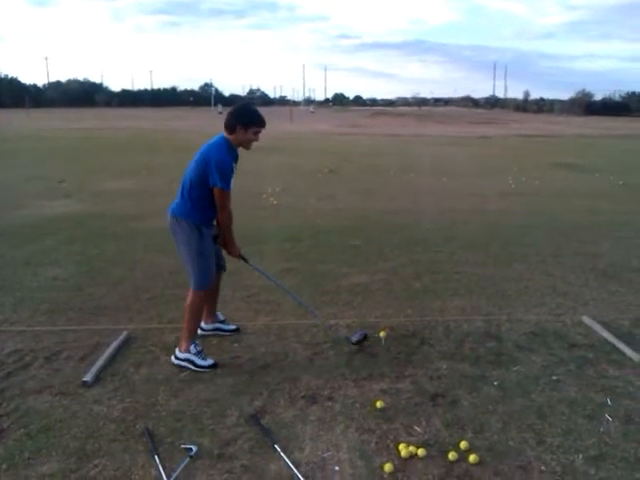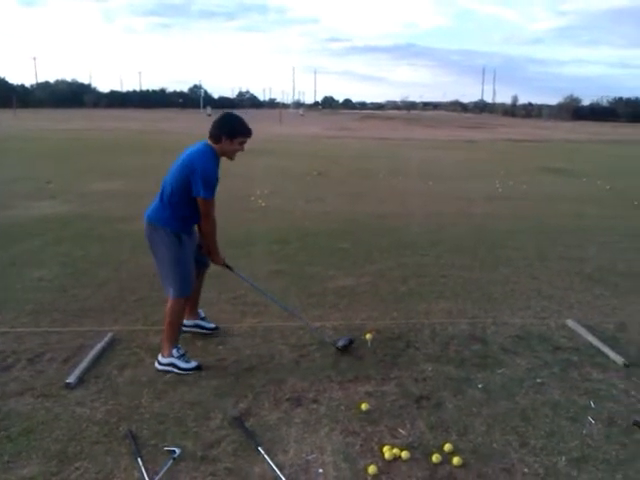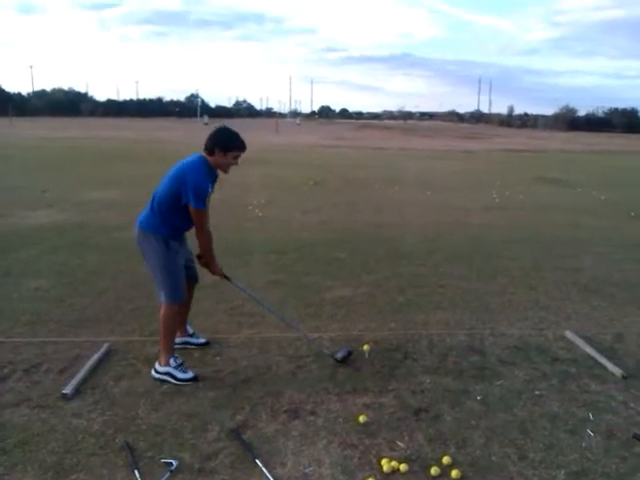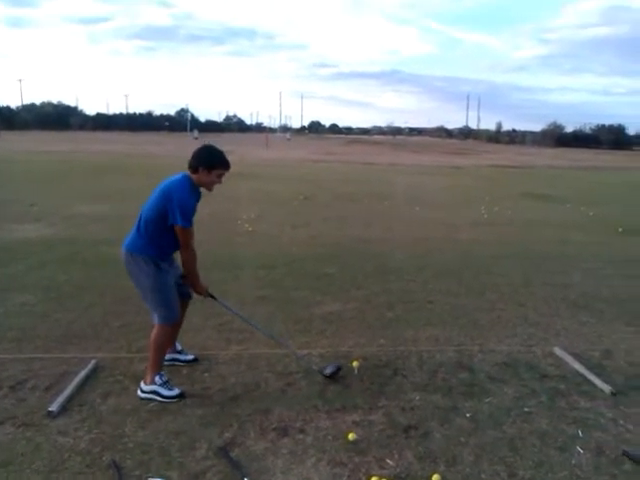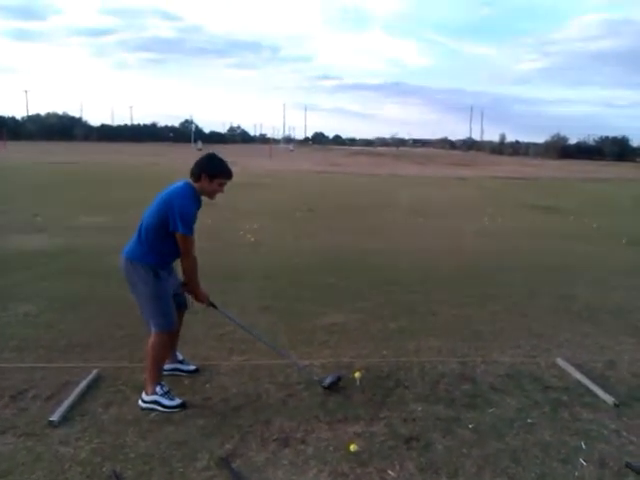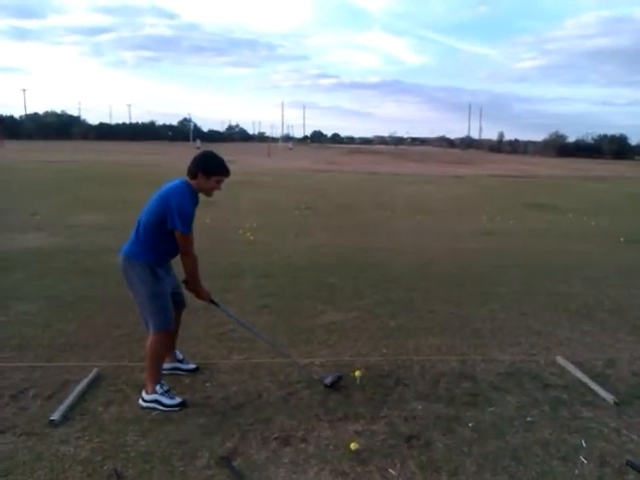
dt=0.3s
person 1, frame 1
left shoulder: (225, 147)
right shoulder: (220, 156)
left elbow: (219, 204)
right elbow: (223, 208)
left wrist: (222, 234)
right wrist: (230, 242)
left hip: (200, 218)
right hip: (188, 220)
left knee: (215, 269)
right knee: (201, 282)
left ankle: (210, 320)
right ankle: (185, 349)
person 1, frame 2
left shoulder: (203, 152)
right shoulder: (205, 165)
left elbow: (202, 212)
right elbow: (208, 217)
left wrist: (205, 243)
right wrist: (214, 251)
left hip: (178, 223)
right hip: (166, 228)
left knee: (198, 265)
right knee: (180, 289)
left ankle: (192, 317)
right ankle: (168, 354)
person 1, frame 3
left shoulder: (205, 168)
right shoulder: (196, 176)
left elbow: (200, 221)
right elbow: (202, 227)
left wrist: (204, 254)
right wrist: (212, 262)
left hip: (172, 232)
right hip: (156, 235)
left knee: (189, 281)
right knee: (172, 296)
left ankle: (181, 333)
right ankle: (165, 362)
person 1, frame 4
left shoulder: (187, 185)
right shoulder: (182, 194)
left elbow: (184, 242)
right elbow: (187, 246)
left wrist: (189, 276)
right wrist: (196, 281)
left hip: (159, 252)
right hip: (143, 256)
left knee: (181, 297)
right knee: (166, 316)
left ankle: (170, 350)
right ankle: (150, 382)
person 1, frame 5
left shoulder: (186, 192)
right shoulder: (183, 202)
left elbow: (184, 250)
right elbow: (187, 254)
left wrist: (189, 283)
right wrist: (197, 290)
left hip: (158, 261)
right hip: (143, 265)
left knee: (178, 307)
right knee: (163, 325)
left ankle: (171, 360)
right ankle: (151, 392)
person 1, frame 6
left shoulder: (183, 189)
right shoulder: (181, 199)
left elbow: (183, 247)
right elbow: (187, 252)
left wrist: (191, 281)
right wrist: (198, 286)
left hip: (156, 259)
right hip: (141, 263)
left knee: (175, 306)
right knee: (161, 324)
left ankle: (171, 359)
right ankle: (151, 391)
